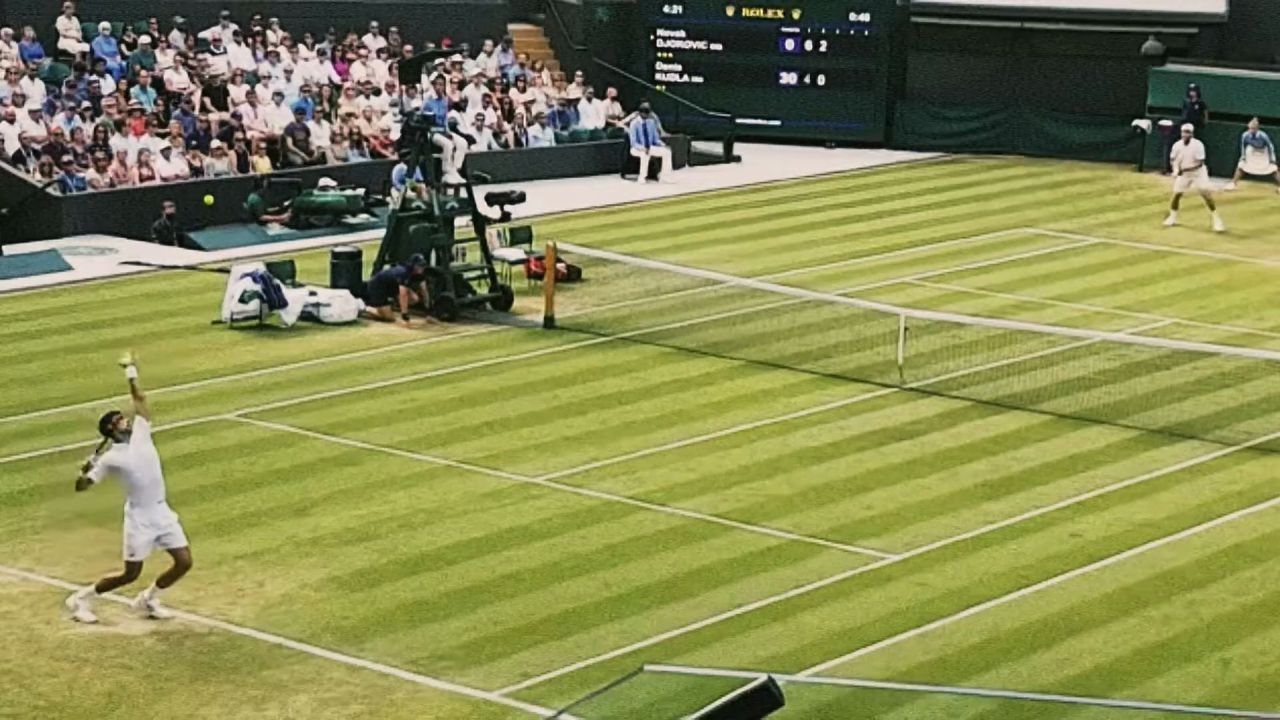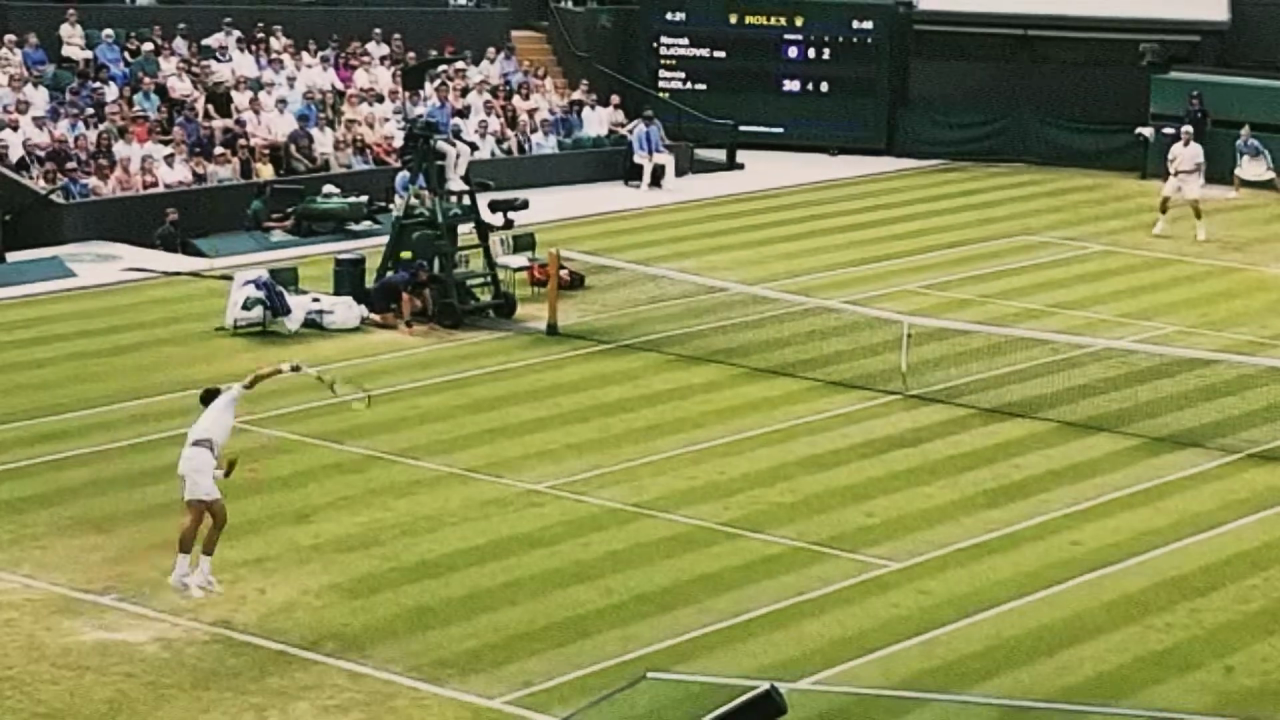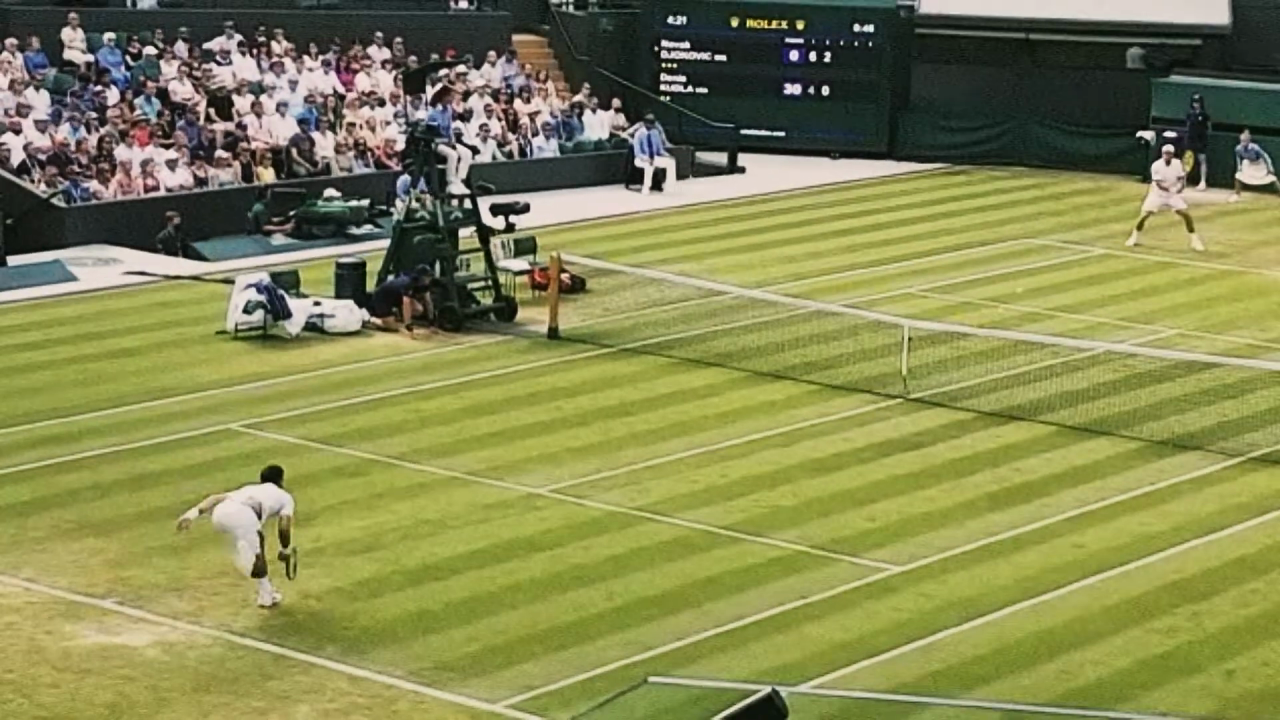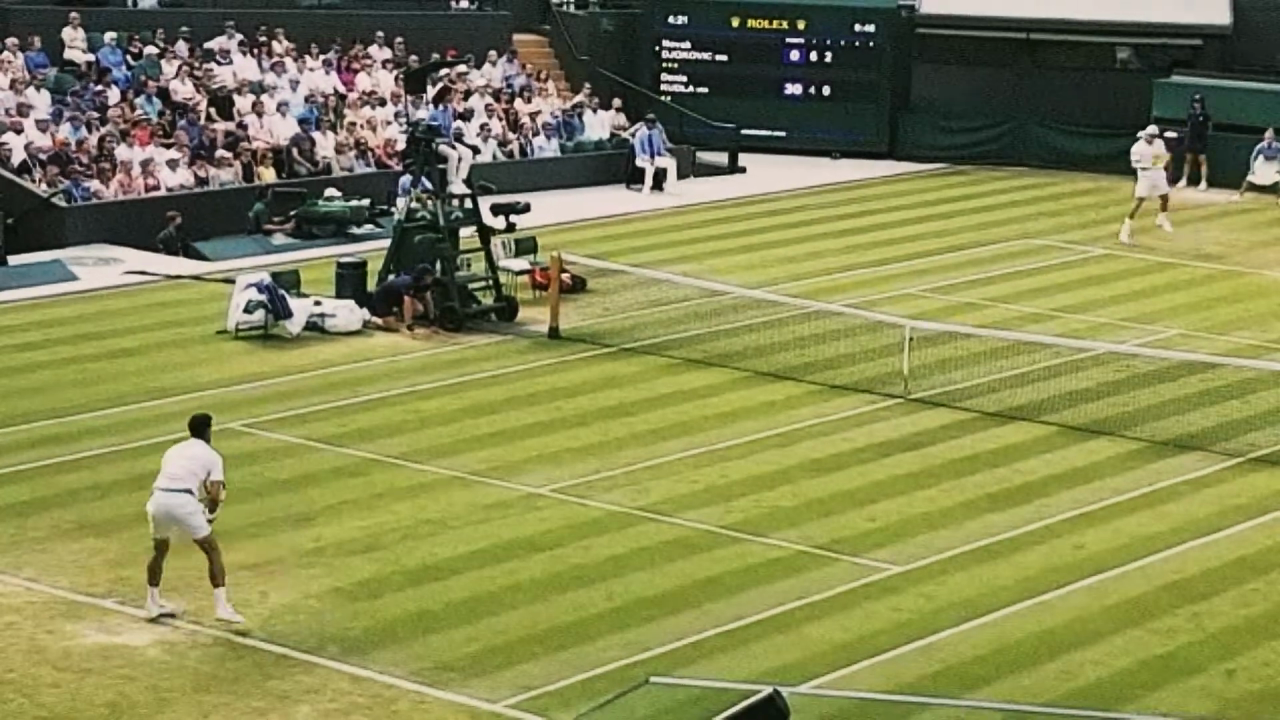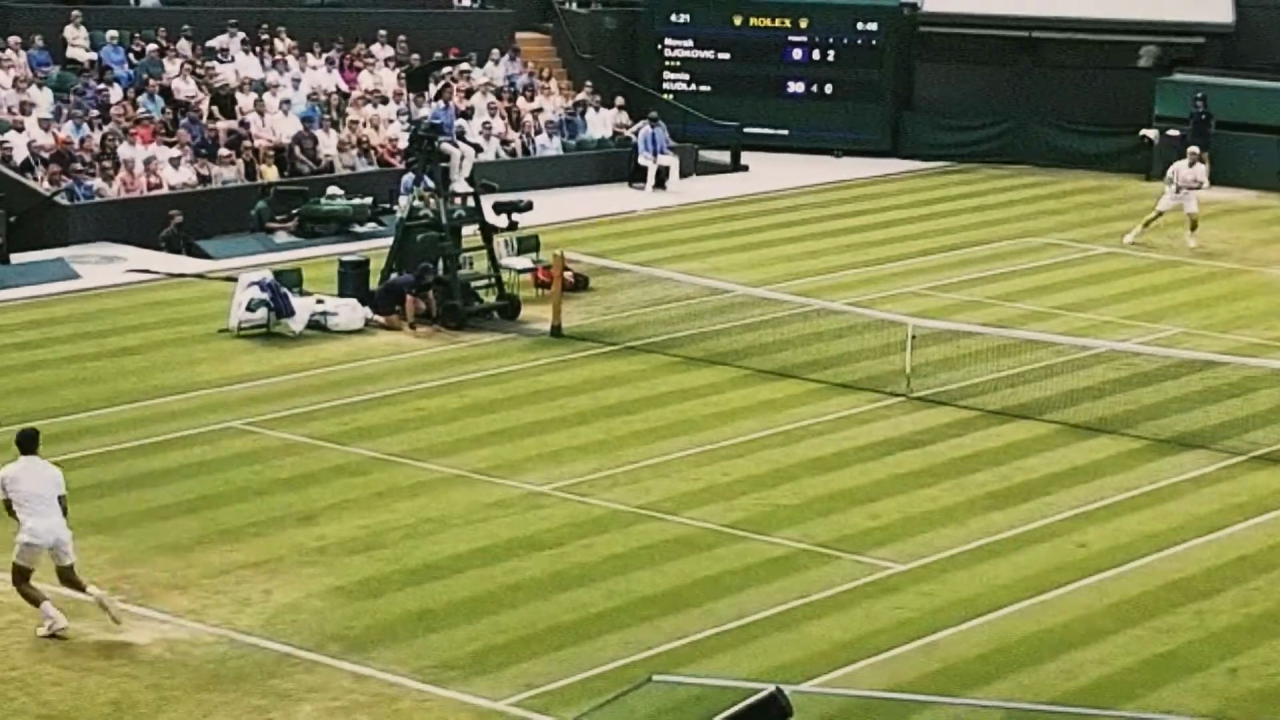
dt=0.5s
person 1, frame 1
left shoulder: (141, 435)
right shoulder: (110, 458)
left elbow: (140, 400)
right elbow: (80, 487)
left wrist: (130, 369)
right wrist: (85, 472)
left hip: (163, 513)
right hip: (139, 518)
left knee: (184, 562)
right knee: (131, 574)
left ankle: (148, 599)
right ankle: (80, 599)
person 1, frame 2
left shoulder: (211, 423)
right shoulder: (224, 401)
right elbow: (252, 381)
left wrist: (217, 472)
right wrist: (283, 368)
left hip: (196, 458)
right hip: (197, 459)
left knee: (220, 517)
right knee: (195, 516)
left ankle: (203, 573)
right ankle: (181, 574)
person 1, frame 3
left shoulder: (249, 489)
right shoulder: (286, 497)
left elbow: (216, 498)
right elbow: (284, 528)
left wrist: (192, 514)
right wrist: (285, 550)
left hip: (221, 513)
right hip: (243, 516)
left knee: (257, 538)
left ankle: (265, 593)
person 1, frame 4
left shoulder: (173, 450)
right shoulder: (212, 457)
right elbow: (214, 494)
right wrist: (210, 515)
left hip: (159, 500)
right hip: (184, 504)
left knee: (160, 551)
right knee: (213, 553)
left ankle: (153, 604)
right ankle: (222, 607)
person 1, frame 5
left shoulder: (5, 473)
right shoulder: (52, 470)
left elbow: (9, 509)
left hip: (34, 533)
right hip: (58, 529)
left knee: (19, 580)
right knee: (69, 579)
left ankle: (56, 620)
right ankle: (97, 594)
